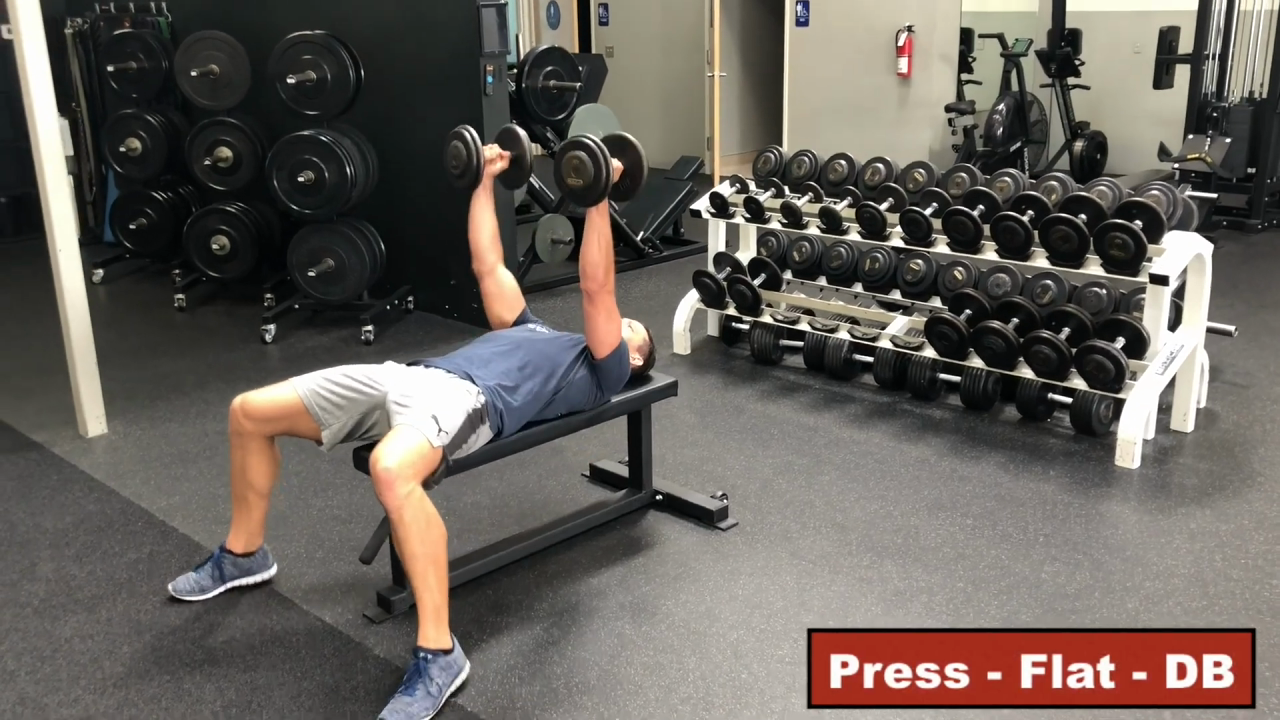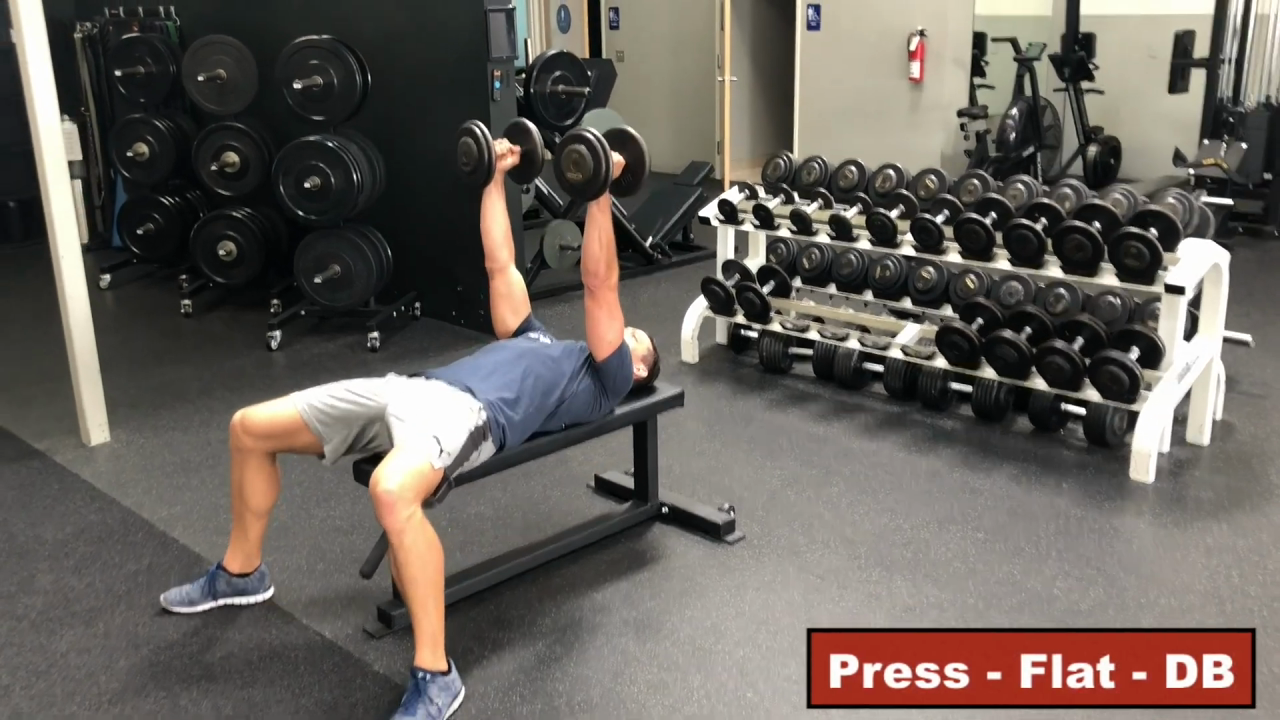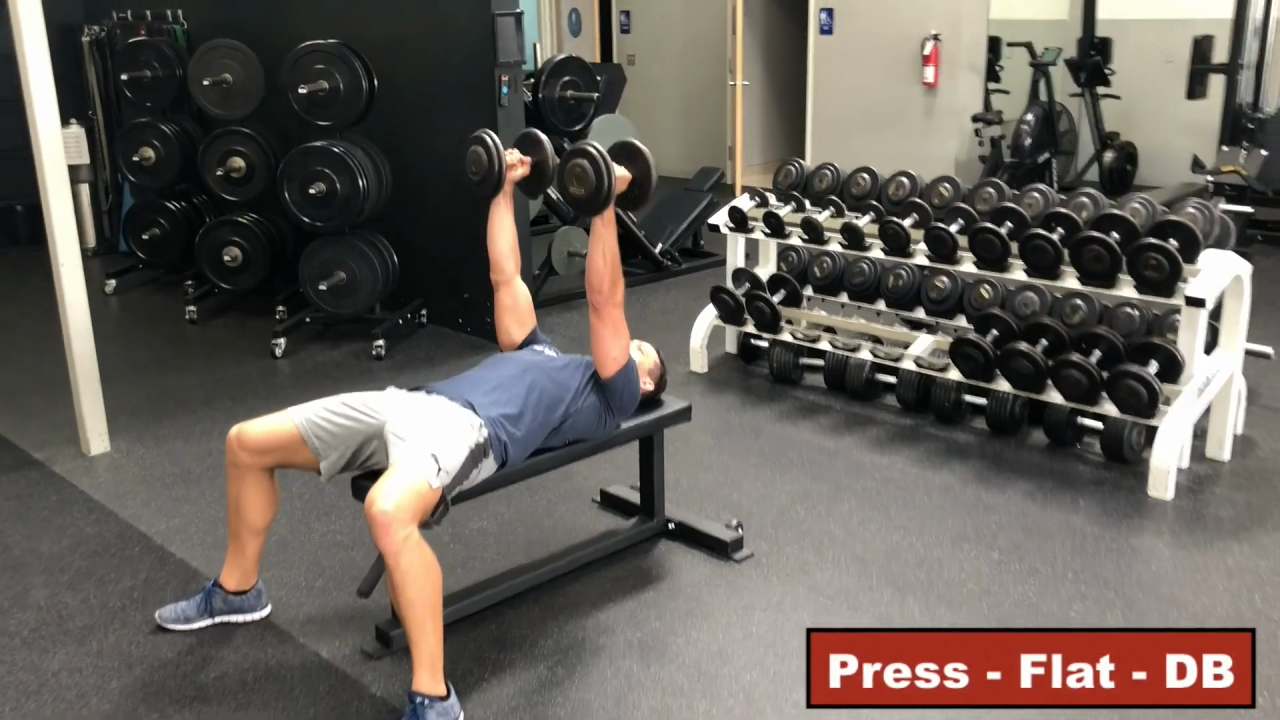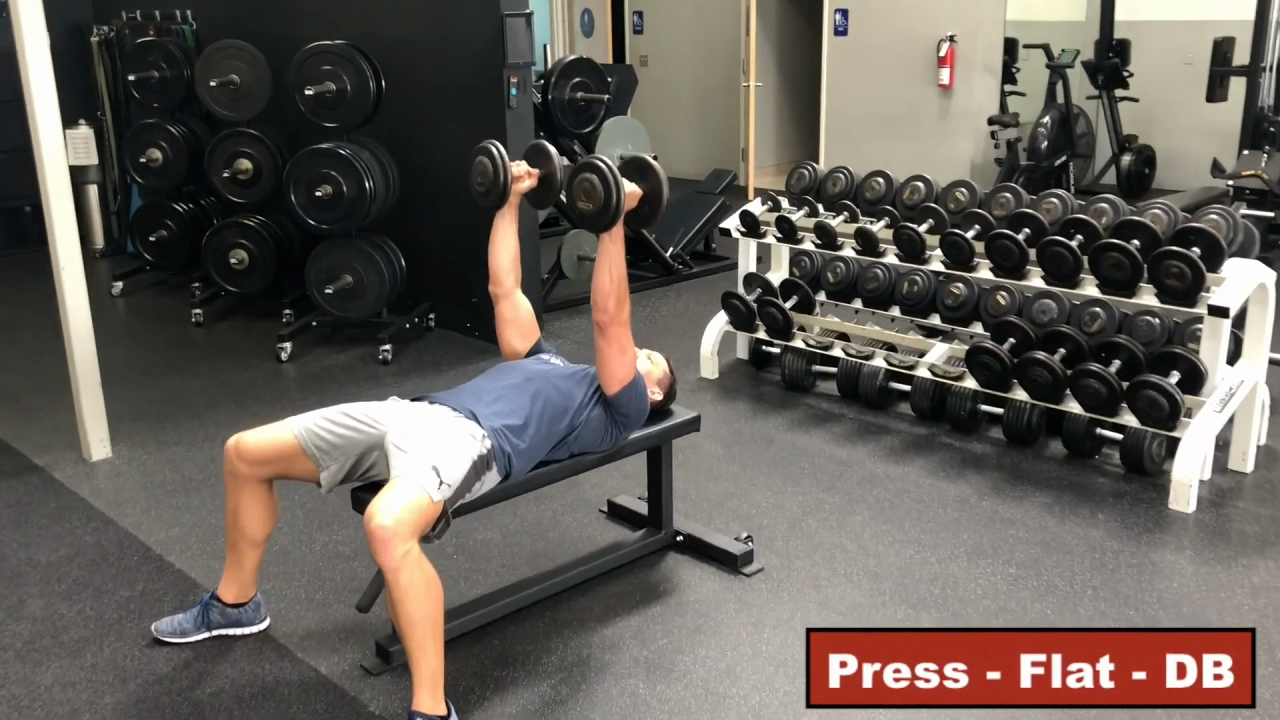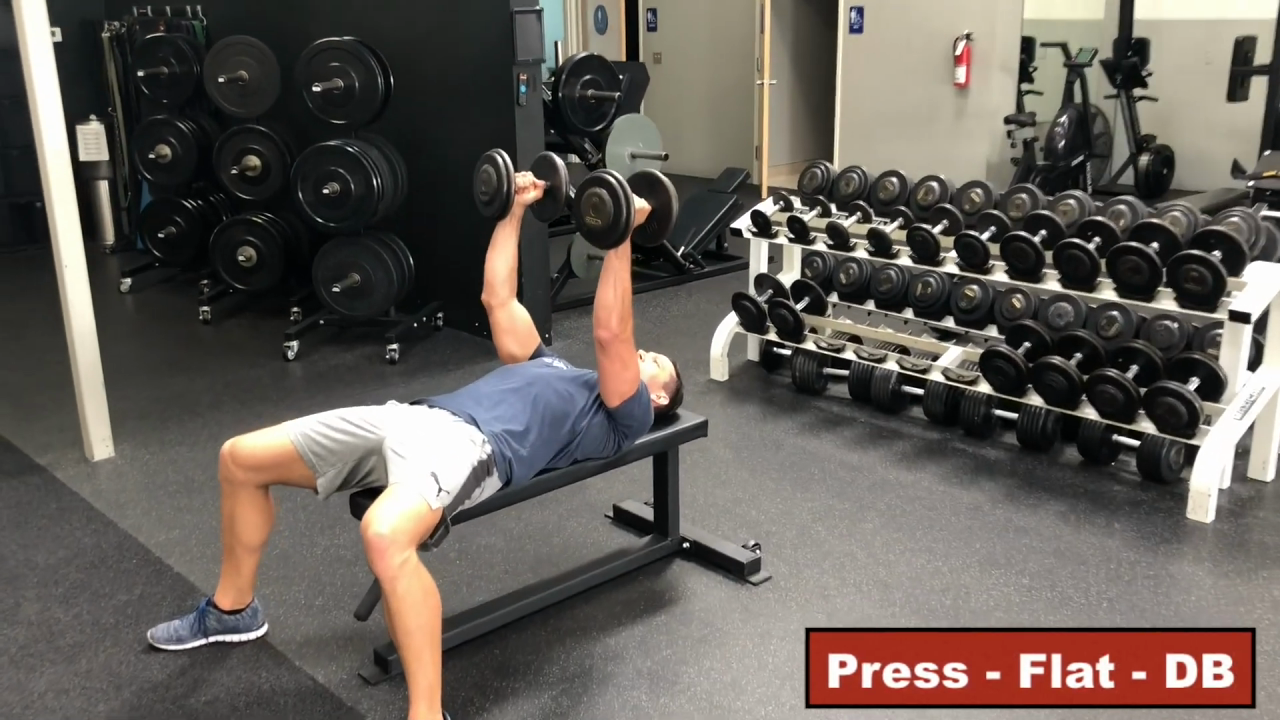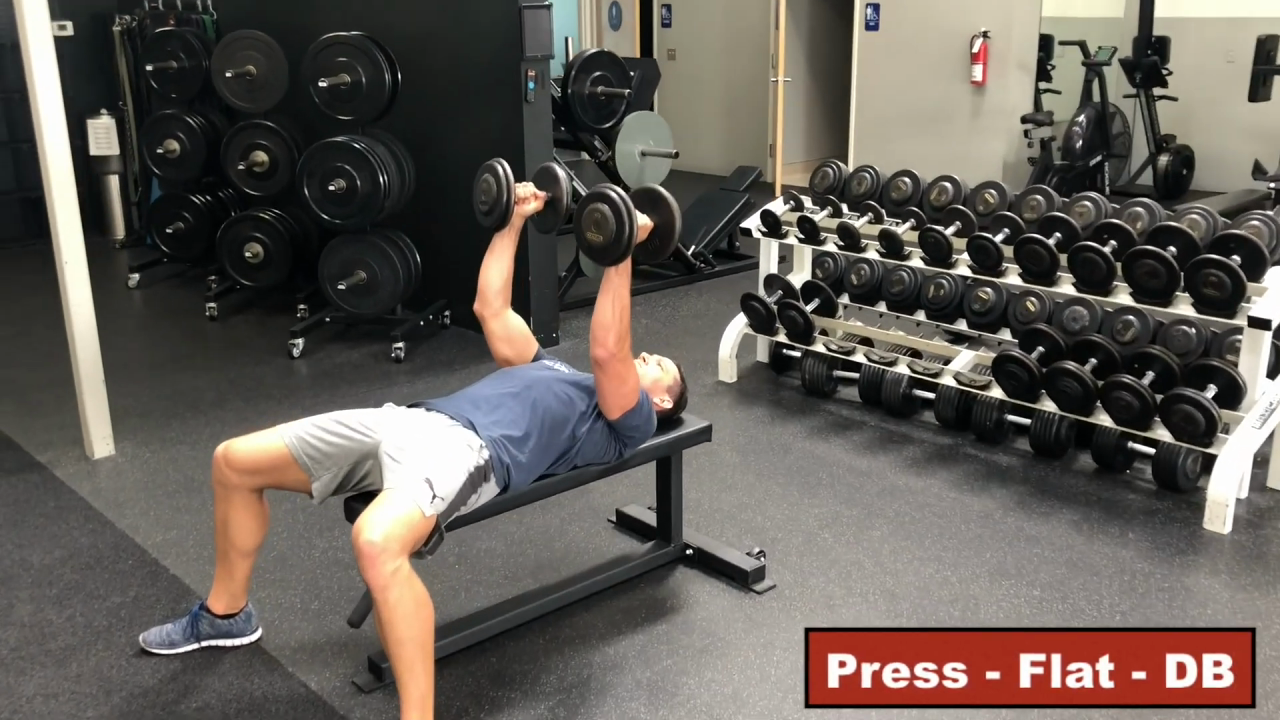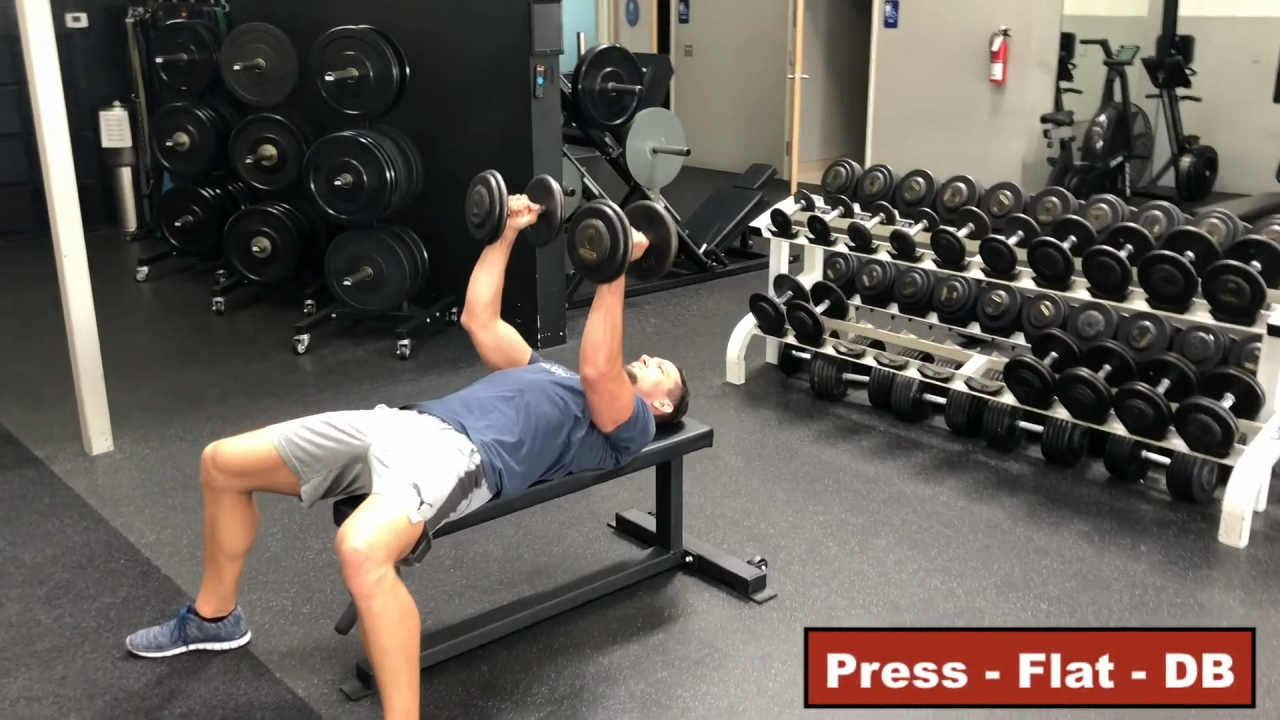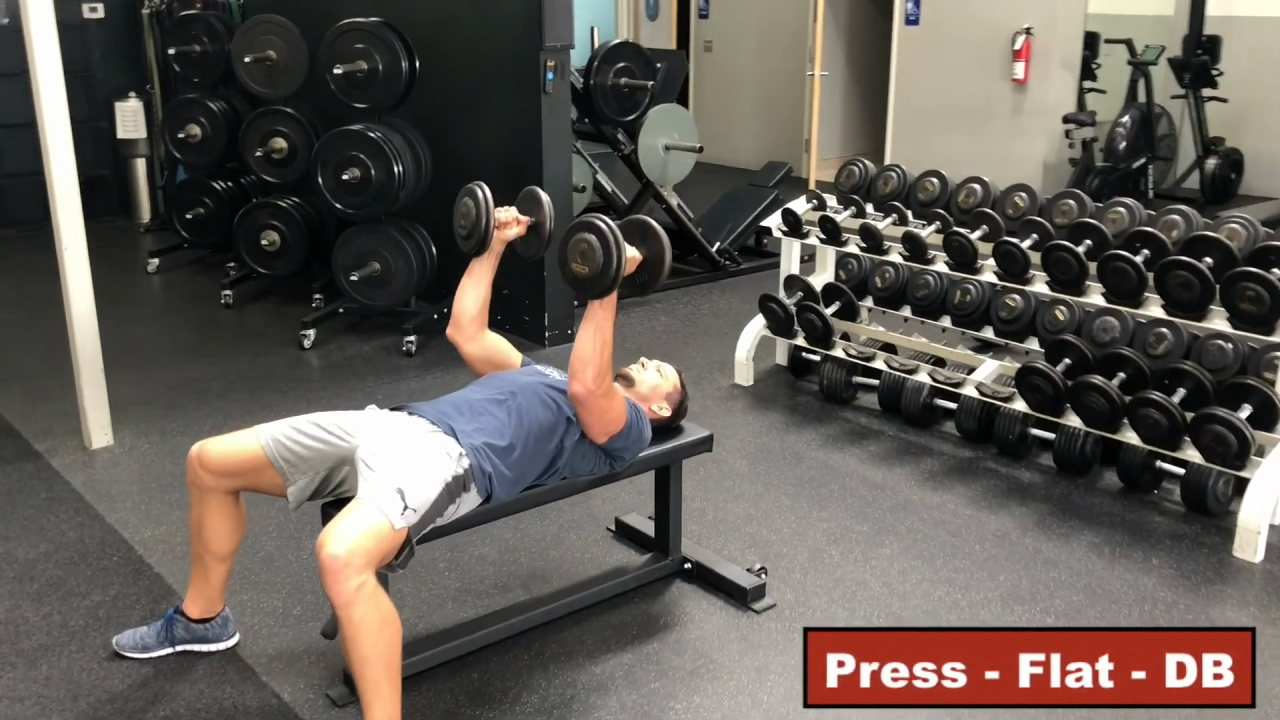
dt=0.2s
person 1, frame 1
left shoulder: (605, 369)
right shoulder: (533, 330)
left elbow: (595, 286)
right elbow: (488, 263)
right wrist: (486, 180)
left hip: (467, 396)
right hip: (409, 374)
left knee: (392, 471)
right knee: (248, 412)
left ankle: (437, 654)
right ankle: (244, 553)
person 1, frame 2
left shoulder: (606, 380)
right shoulder: (535, 339)
left elbow: (599, 285)
right elbow: (500, 264)
left wrist: (599, 195)
right wrist: (496, 177)
left hip: (468, 411)
right hip: (410, 388)
left knee: (393, 493)
right knee: (249, 427)
right ankle: (241, 572)
person 1, frame 3
left shoulder: (614, 395)
right shoulder: (541, 354)
left elbow: (604, 301)
right elbow: (506, 276)
left wrist: (604, 209)
right wrist: (505, 188)
left hip: (469, 428)
right hip: (408, 402)
left knee: (389, 513)
right knee: (246, 443)
right ankle: (238, 589)
person 1, frame 4
left shoulder: (621, 408)
right shoulder: (549, 365)
left elbow: (609, 318)
right elbow: (505, 289)
left wrist: (613, 224)
right wrist: (511, 200)
left hip: (473, 438)
right hip: (412, 412)
left knee: (389, 528)
right knee: (244, 453)
right ankle: (236, 602)
person 1, frame 5
left shoulder: (627, 416)
right shoulder: (553, 367)
left elbow: (610, 333)
right elbow: (499, 299)
left wrist: (621, 241)
right wrist: (515, 211)
left hip: (472, 444)
right hip: (411, 416)
left knee: (386, 537)
right knee: (239, 458)
right ankle: (233, 609)
person 1, frame 6
left shoulder: (630, 419)
right shoulder: (555, 371)
left elbow: (607, 351)
right elbow: (492, 308)
left wrist: (621, 255)
right wrist: (513, 222)
left hip: (469, 448)
right hip: (409, 418)
left knee: (377, 544)
right knee: (233, 462)
right ankle: (225, 613)
person 1, frame 7
left shoulder: (628, 425)
right shoulder: (551, 373)
left elbow: (598, 370)
right elbow: (479, 318)
left wrist: (616, 273)
right wrist: (505, 233)
left hip: (461, 453)
right hip: (403, 421)
left knee: (362, 551)
right knee: (221, 463)
right ankle: (215, 615)
person 1, frame 8
left shoulder: (626, 429)
right shoulder: (549, 377)
left elbow: (586, 386)
right elbow: (466, 331)
left wrist: (607, 288)
right wrist: (494, 245)
left hip: (450, 457)
right hip: (392, 423)
left knee: (342, 558)
right knee: (208, 462)
right ankle: (202, 617)
